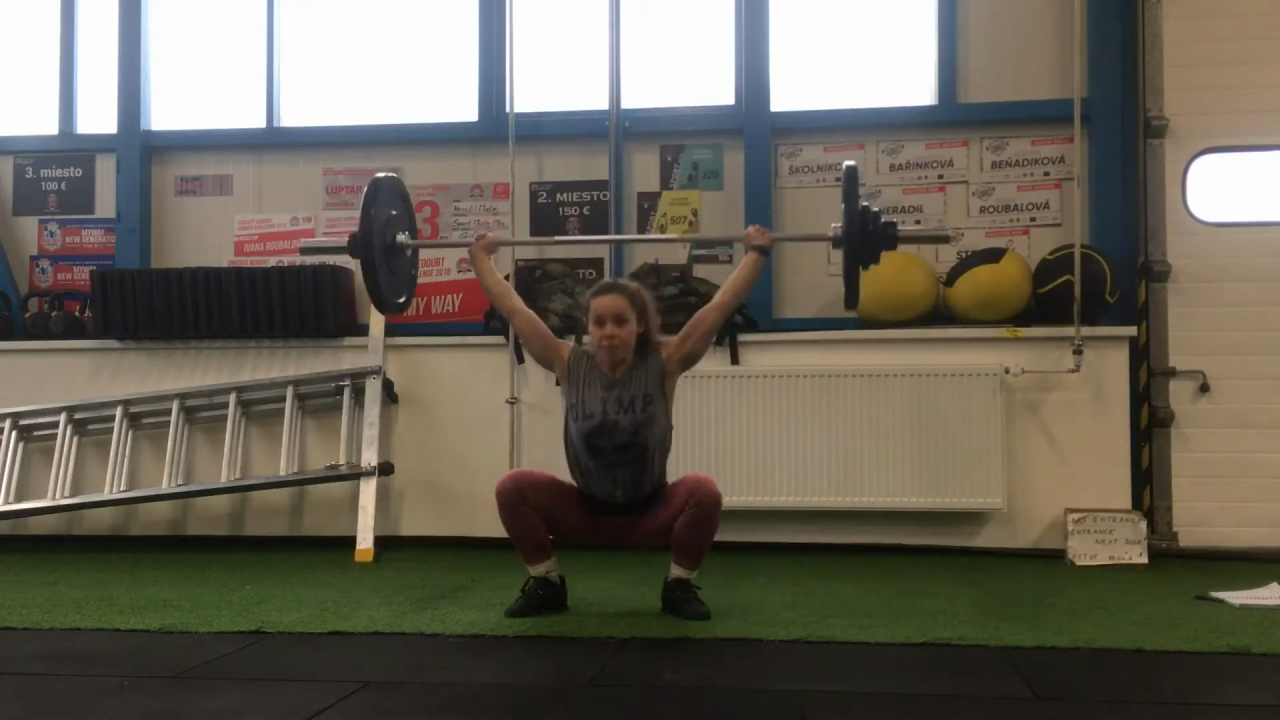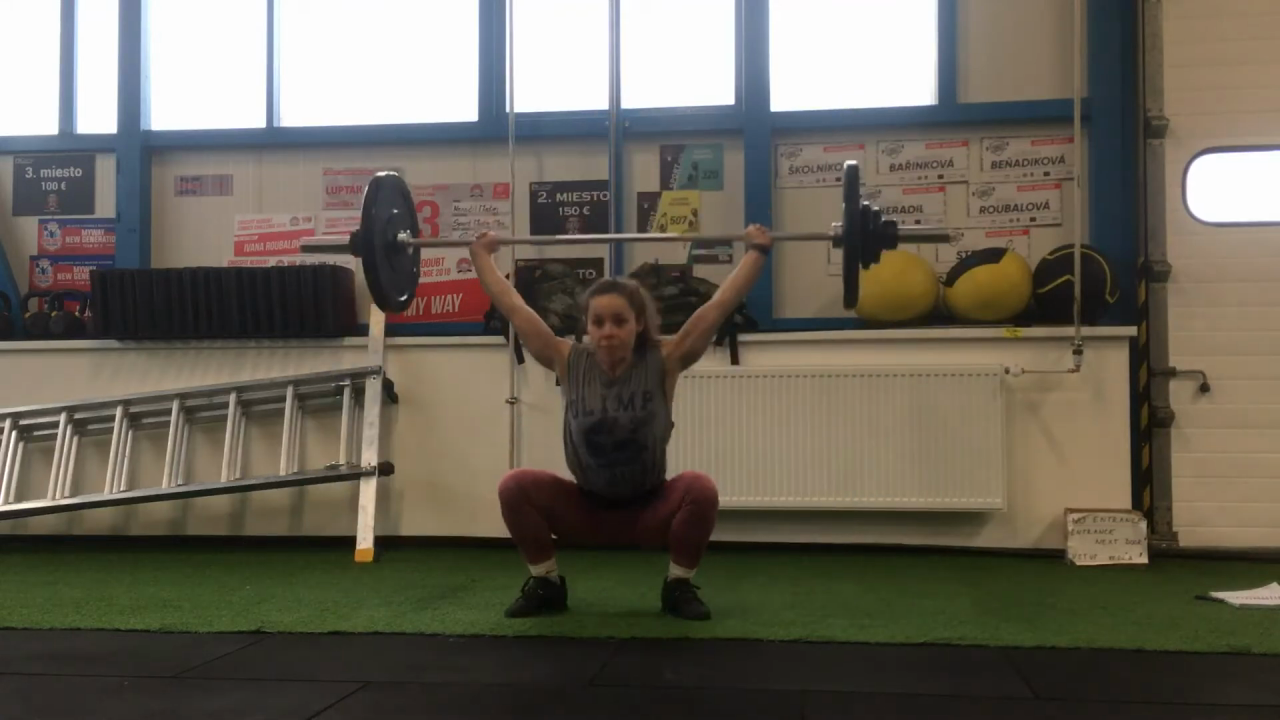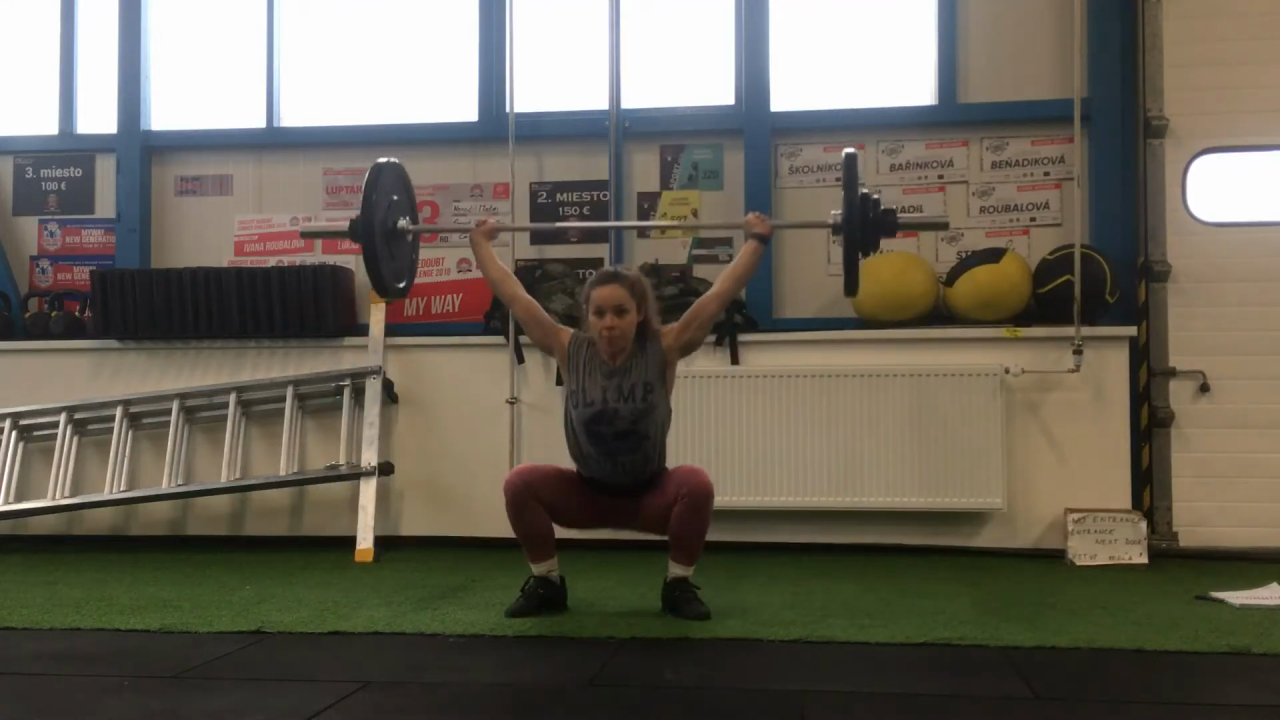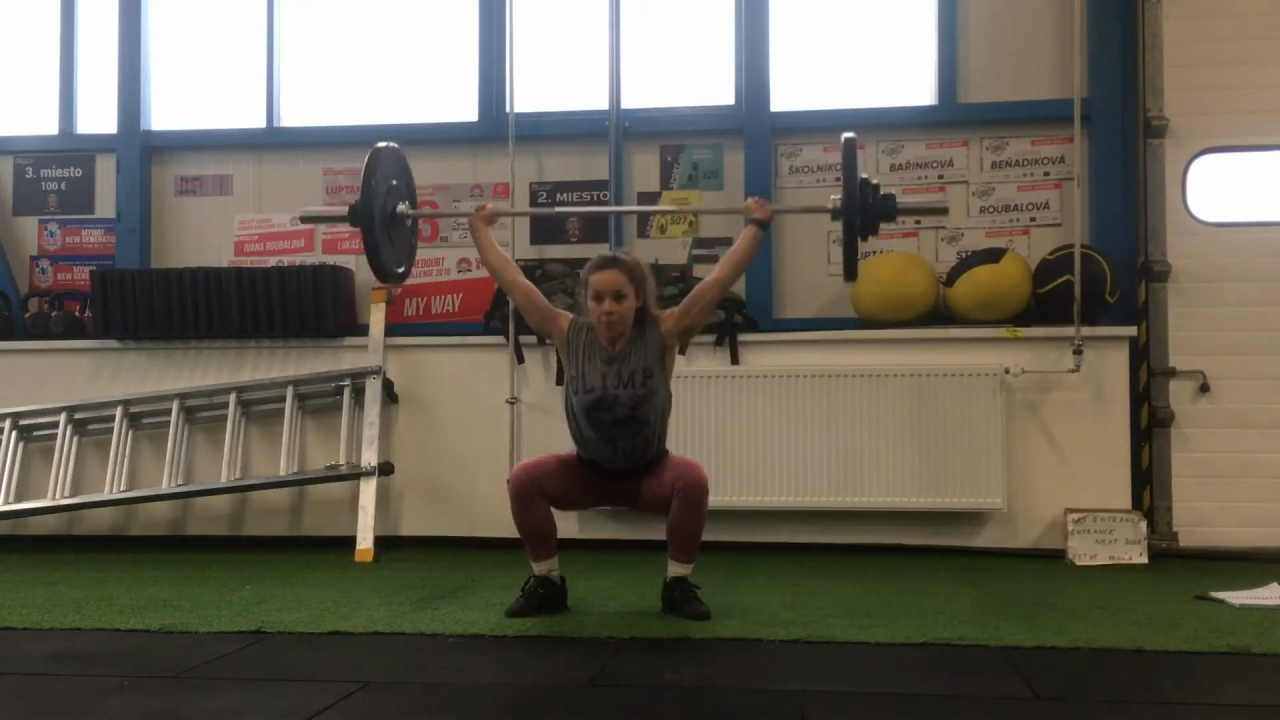
dt=0.1s
person 1, frame 1
left shoulder: (663, 364)
right shoulder: (569, 364)
left elbow: (718, 308)
right elbow: (514, 309)
left wrist: (757, 252)
right wrist: (480, 257)
left hip: (650, 512)
right hip: (586, 511)
left knee: (704, 492)
right knee: (511, 487)
left ankle: (679, 585)
right ankle: (546, 582)
person 1, frame 2
left shoulder: (663, 362)
right shoulder: (568, 362)
left elbow: (718, 306)
right elbow: (514, 308)
left wrist: (757, 251)
right wrist: (481, 255)
left hip: (650, 509)
right hip: (586, 509)
left knee: (700, 489)
right knee: (514, 486)
left ankle: (678, 585)
right ankle: (546, 582)
person 1, frame 3
left shoulder: (663, 351)
right shoulder: (569, 351)
left elbow: (719, 295)
right elbow: (513, 295)
left wrist: (757, 240)
right wrist: (480, 243)
left hip: (648, 493)
right hip: (588, 491)
left knee: (696, 484)
right knee: (519, 482)
left ankle: (678, 584)
right ankle: (546, 582)
person 1, frame 4
left shoulder: (663, 336)
right shoulder: (568, 337)
left elbow: (718, 282)
right elbow: (512, 281)
left wrist: (756, 226)
right wrist: (480, 228)
left hip: (649, 475)
right hip: (588, 474)
left knee: (691, 479)
right knee: (524, 479)
left ankle: (678, 584)
right ankle: (547, 581)
